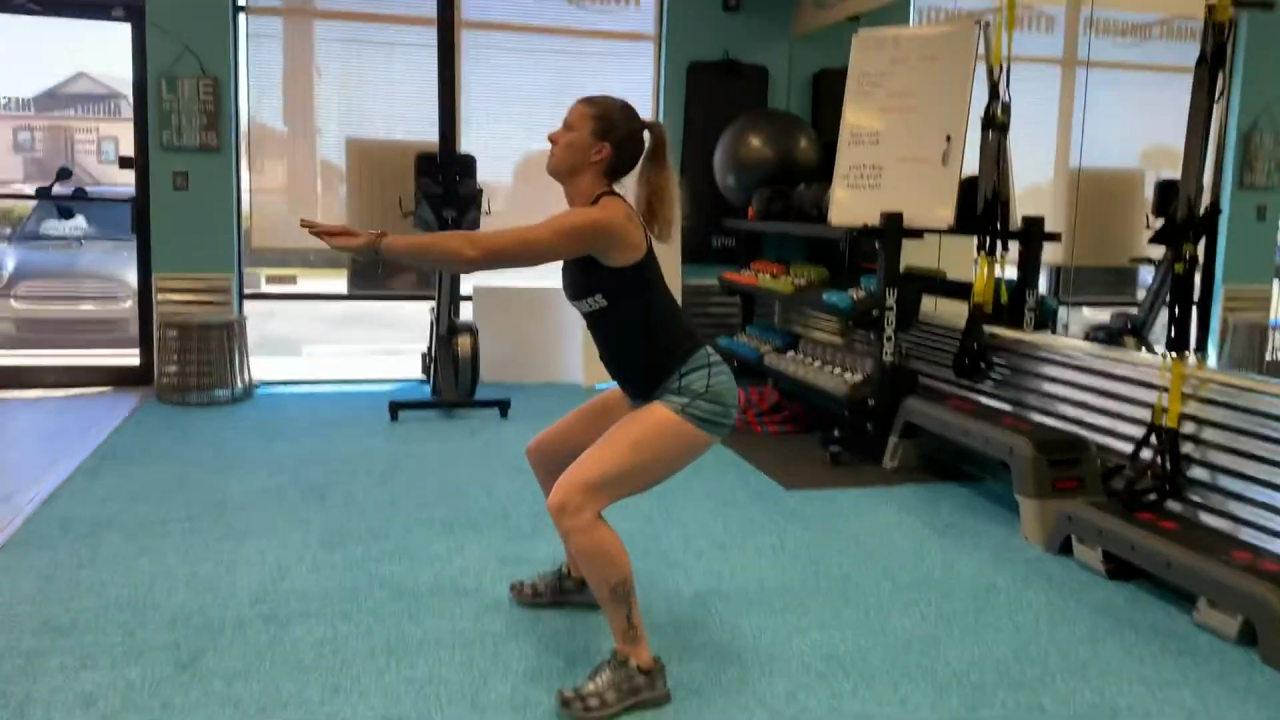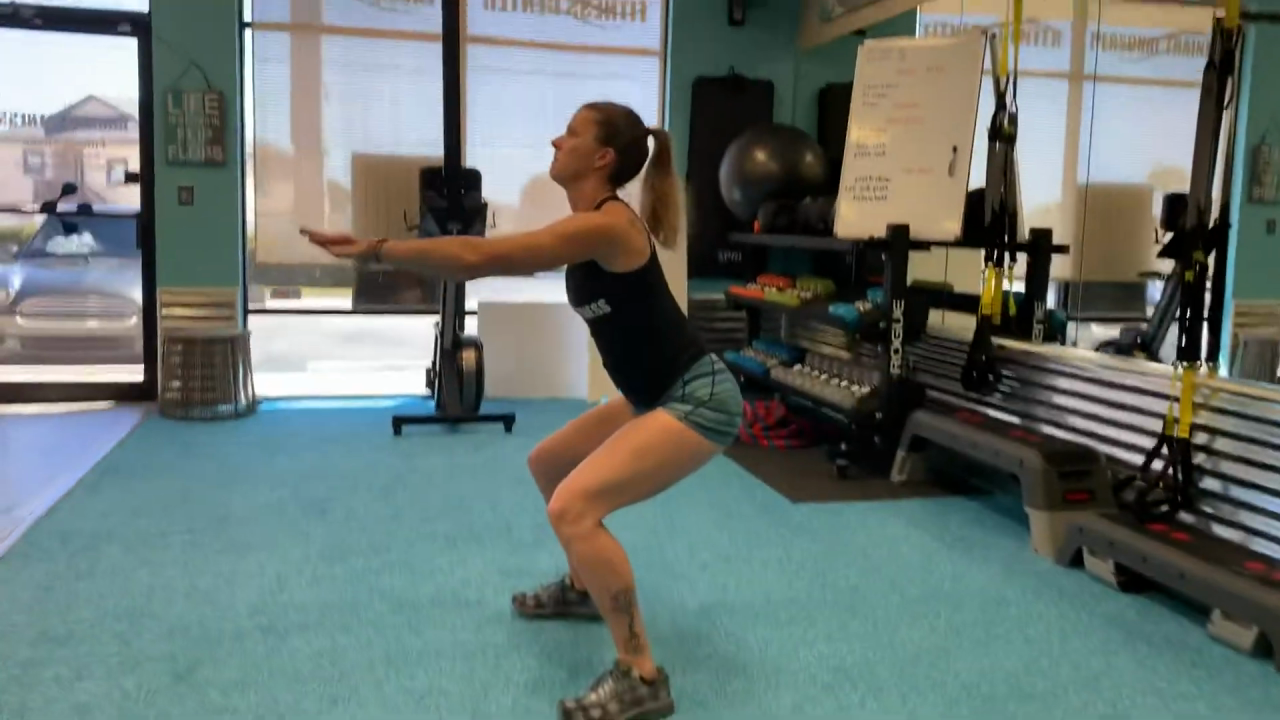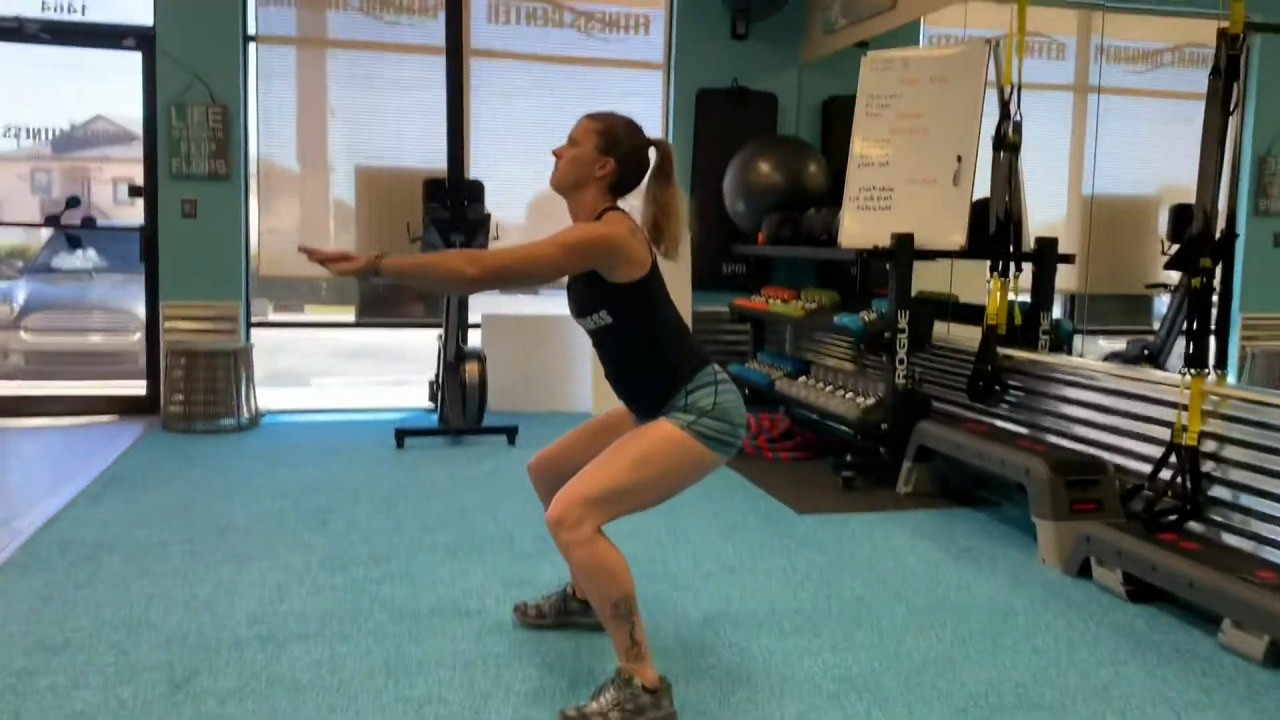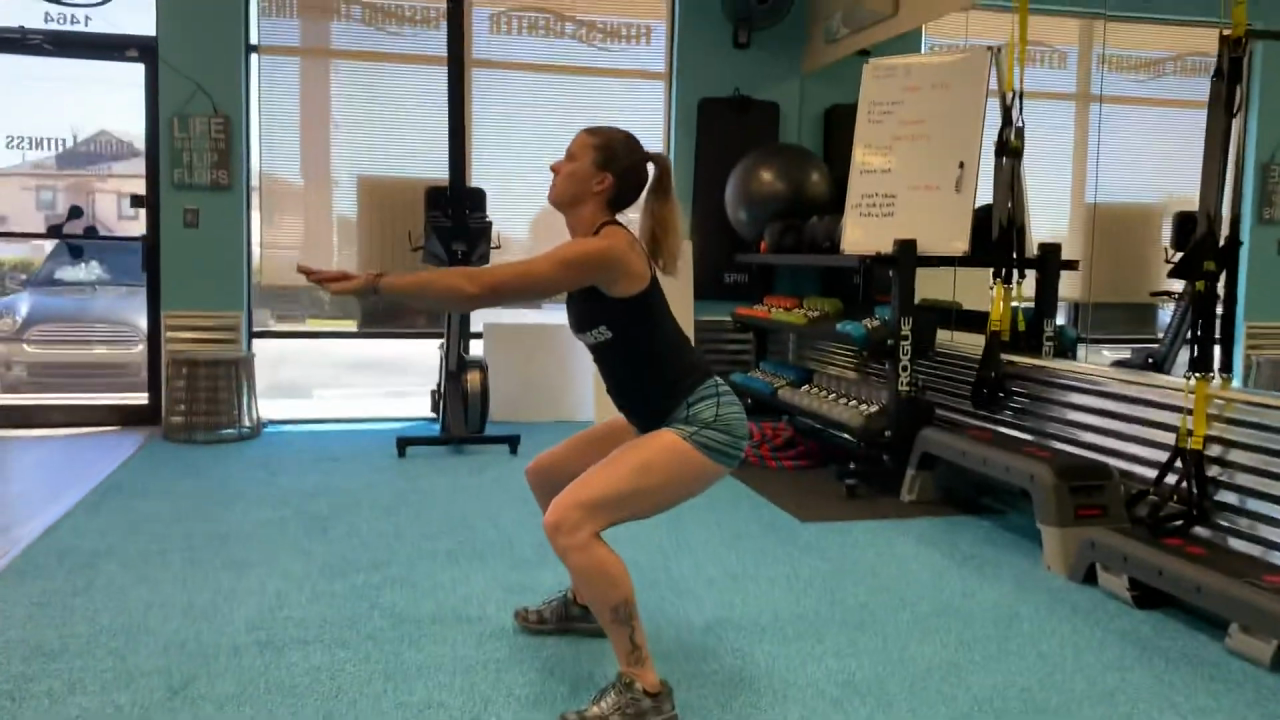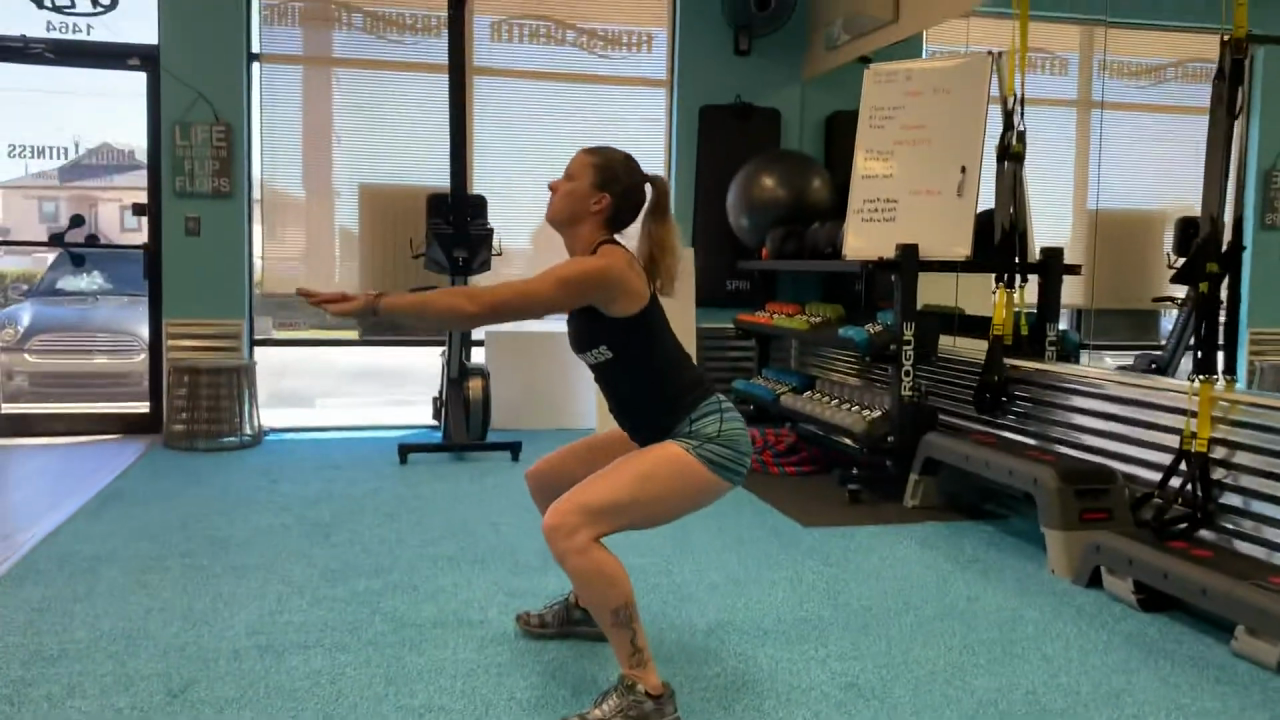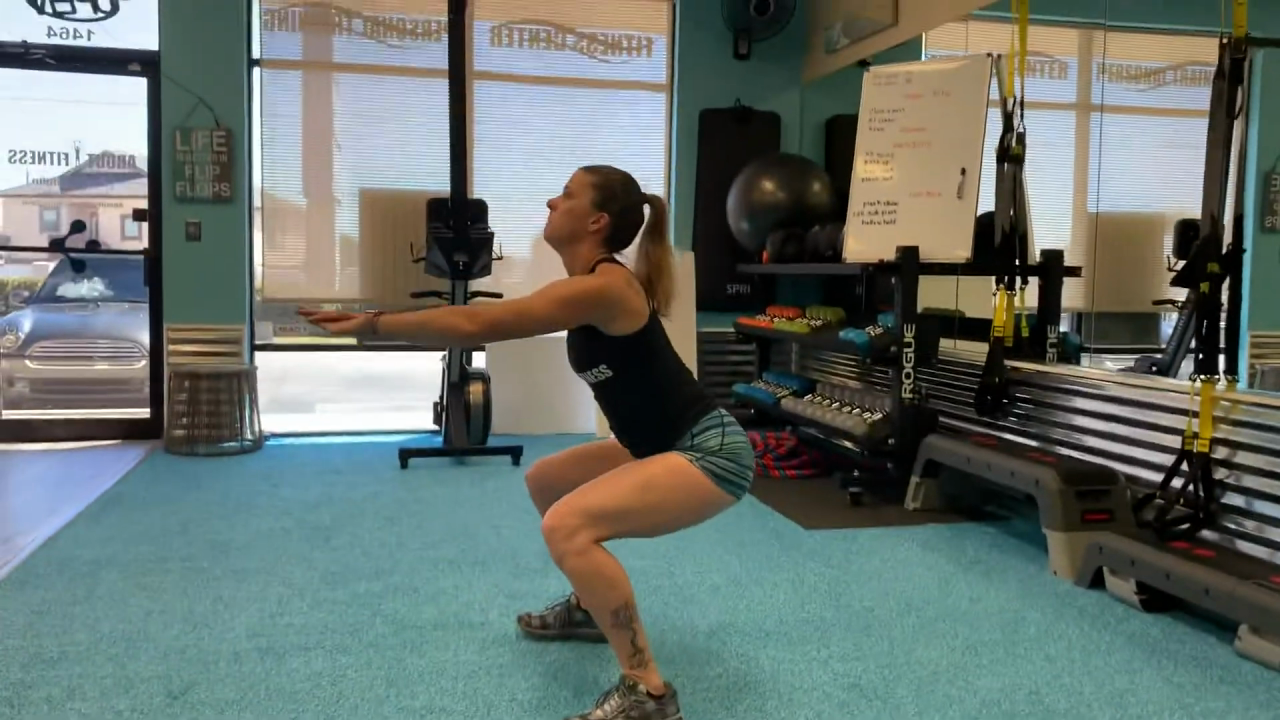
dt=0.1s
person 1, frame 1
left shoulder: (602, 220)
right shoulder: (583, 219)
left elbow: (478, 252)
right elbow: (488, 248)
left wrist: (373, 244)
right wrist: (378, 241)
left hip: (696, 391)
right hip: (653, 387)
left knee: (573, 500)
right knee: (545, 455)
left ankle: (638, 666)
right ankle: (579, 575)
person 1, frame 2
left shoulder: (606, 226)
right shoulder: (590, 226)
left elbow: (480, 257)
right elbow: (491, 257)
left wrist: (375, 249)
right wrist: (380, 249)
left hip: (699, 399)
right hip: (659, 397)
left knee: (572, 507)
right knee: (547, 464)
right ankle: (583, 587)
person 1, frame 3
left shoulder: (606, 236)
right shoulder: (591, 237)
left elbow: (480, 270)
right elbow: (491, 269)
left wrist: (374, 265)
right wrist: (381, 263)
left hip: (701, 409)
right hip: (660, 405)
left knee: (571, 513)
right knee: (547, 471)
right ankle: (585, 595)
person 1, frame 4
left shoulder: (605, 250)
right shoulder: (589, 250)
left elbow: (479, 287)
right elbow: (488, 285)
left wrist: (372, 283)
right wrist: (379, 283)
left hip: (707, 424)
right hip: (665, 420)
left knee: (569, 519)
right knee: (545, 477)
right ankle: (586, 602)
person 1, frame 5
left shoulder: (603, 270)
right shoulder: (588, 269)
left elbow: (478, 307)
right elbow: (488, 304)
left wrist: (371, 304)
right wrist: (381, 303)
left hip: (708, 437)
right hip: (666, 432)
left knee: (568, 523)
right knee: (545, 480)
right ankle: (587, 605)
person 1, frame 6
left shoulder: (603, 289)
right shoulder: (587, 287)
left elbow: (475, 325)
right elbow: (485, 320)
left wrist: (371, 324)
right wrist: (379, 324)
left hip: (713, 454)
right hip: (670, 446)
left knee: (567, 525)
right knee: (544, 482)
right ankle: (588, 608)
